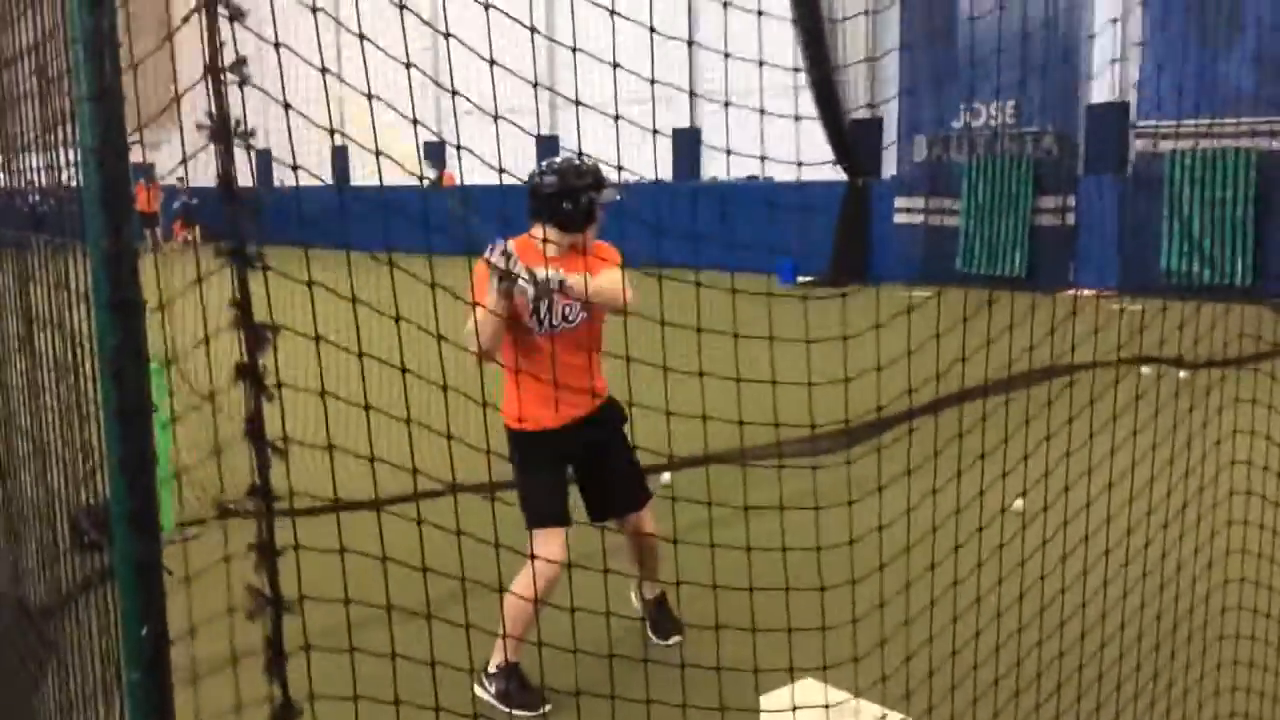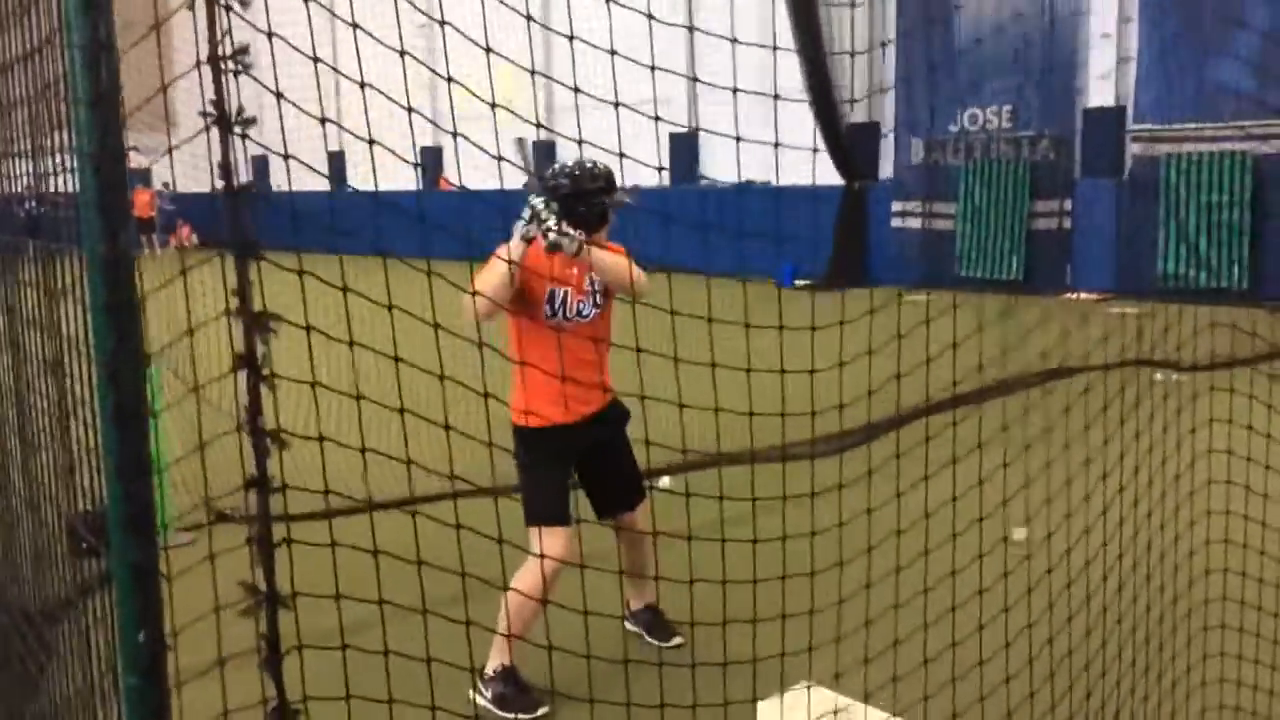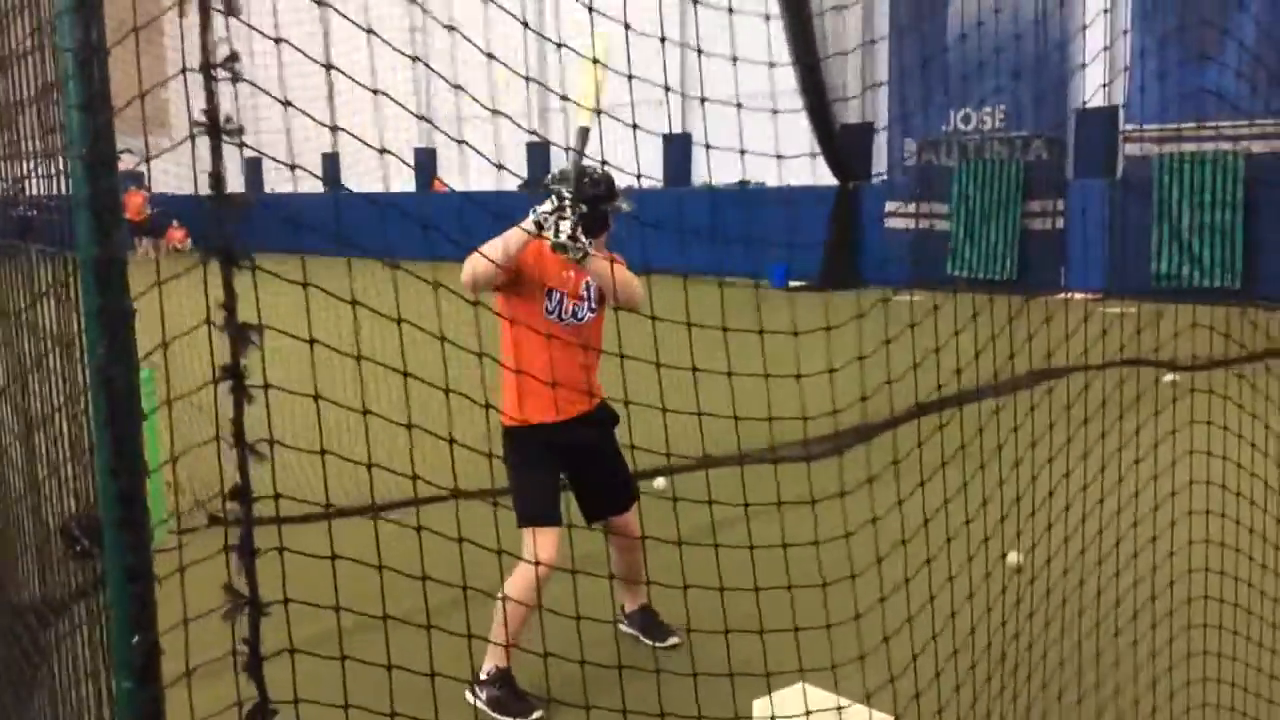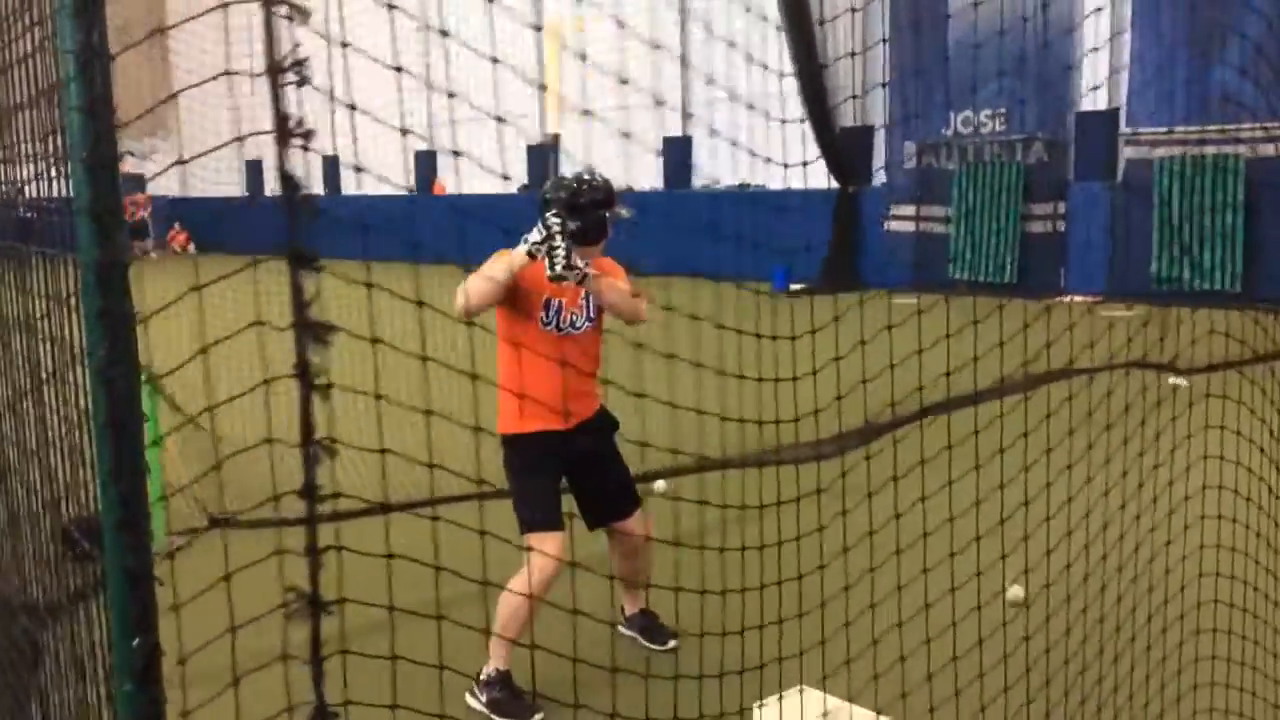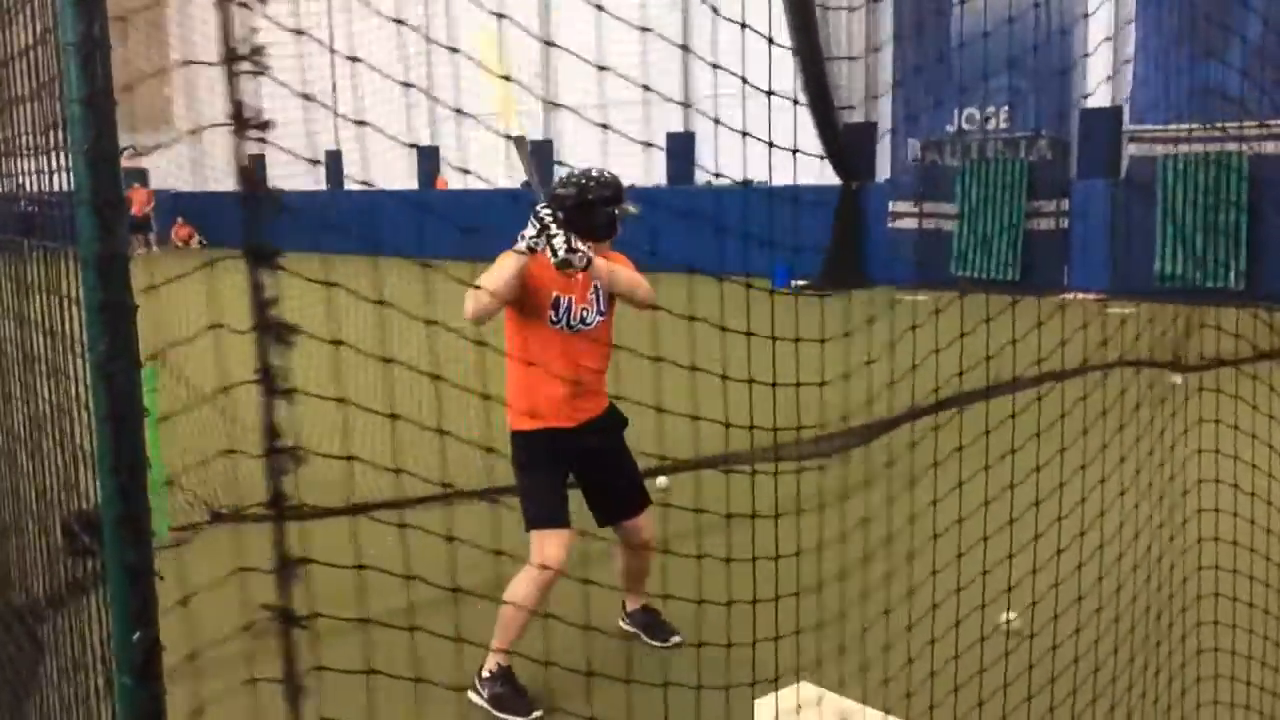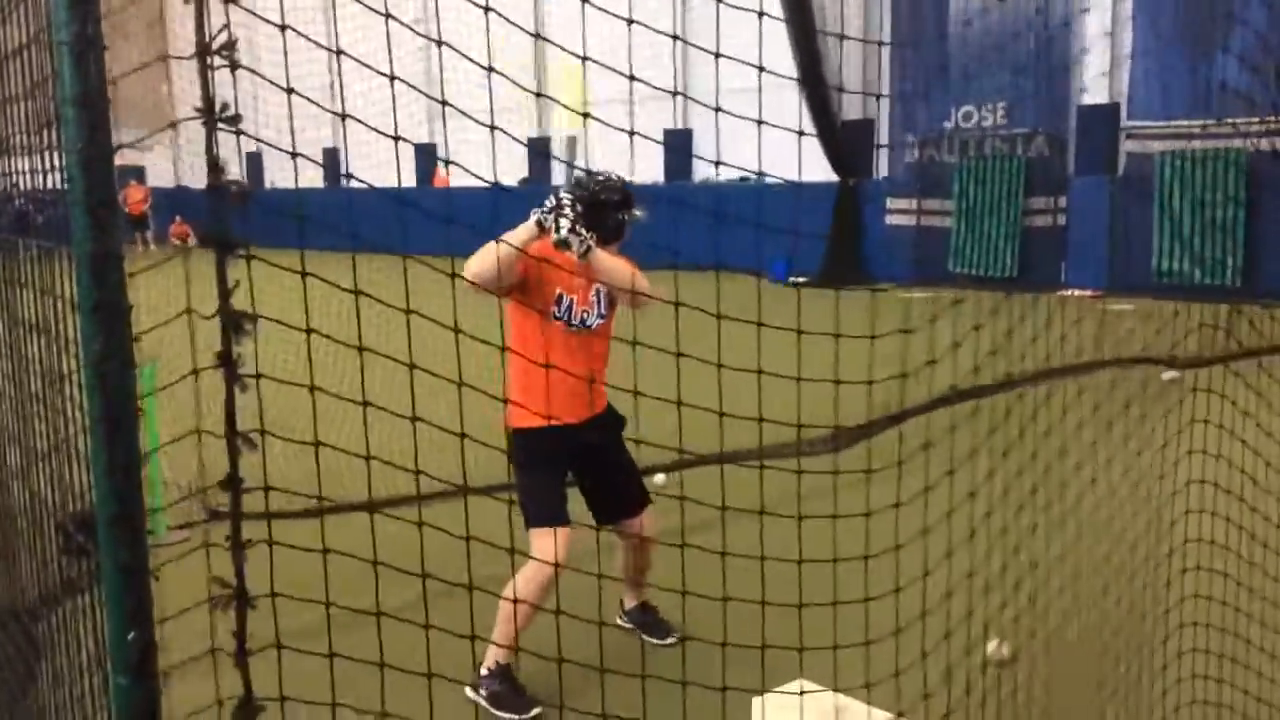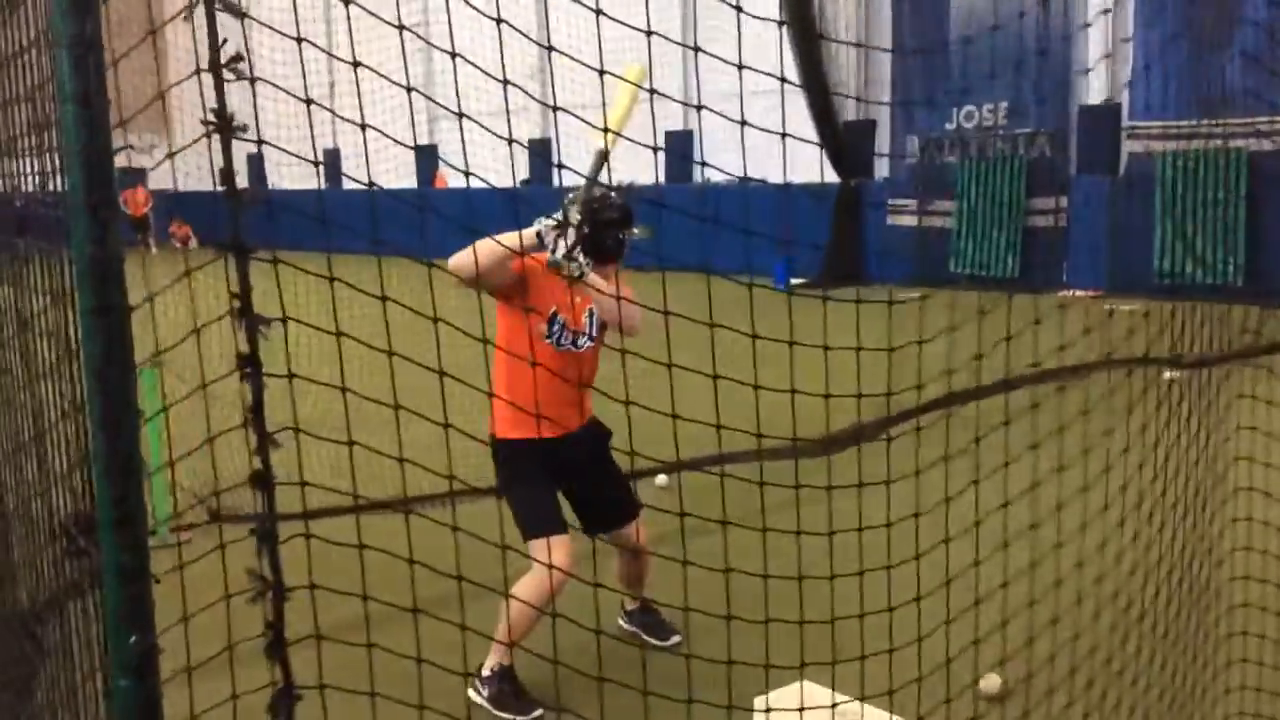
dt=0.3s
person 1, frame 1
left shoulder: (600, 254)
right shoulder: (503, 259)
left elbow: (621, 298)
right elbow: (482, 348)
left wrist: (551, 279)
right wrist: (500, 285)
left hip: (595, 413)
right hip: (533, 428)
left knee: (642, 525)
right knee: (551, 558)
left ankle: (650, 594)
right ankle: (498, 671)
person 1, frame 2
left shoulder: (606, 255)
right shoulder: (522, 255)
left elbow: (637, 284)
right elbow: (480, 306)
left wrist: (574, 245)
right wrist: (524, 237)
left hip: (599, 413)
right hip: (541, 425)
left knee: (635, 522)
right knee: (552, 554)
left ankle: (640, 608)
right ankle: (494, 674)
person 1, frame 3
left shoulder: (603, 261)
right shoulder: (523, 255)
left elbow: (634, 298)
right elbow: (471, 276)
left wrist: (579, 252)
right wrist: (533, 223)
left hip: (588, 415)
right hip: (531, 426)
left knee: (627, 524)
right knee: (542, 555)
left ankle: (634, 610)
person 1, frame 4
left shoulder: (602, 268)
right shoulder: (518, 265)
left elbow: (636, 312)
right elbow: (464, 303)
left wrist: (577, 273)
right wrist: (527, 249)
left hip: (587, 422)
right hip: (530, 433)
left knee: (632, 531)
right knee: (546, 559)
left ankle: (634, 613)
person 1, frame 5
left shoulder: (609, 261)
right shoulder: (526, 264)
left elbow: (644, 296)
right elbow: (474, 310)
left wrist: (583, 260)
right wrist: (526, 245)
left hip: (596, 419)
right hip: (538, 431)
left knee: (640, 531)
right knee: (550, 557)
left ankle: (635, 609)
right ankle: (491, 675)
person 1, frame 6
left shoulder: (609, 264)
right shoulder: (531, 260)
left elbow: (643, 295)
right elbow: (476, 275)
left wrist: (583, 248)
right wrist: (536, 224)
left hip: (594, 420)
right hip: (536, 429)
left knee: (641, 530)
right knee: (549, 555)
left ankle: (633, 606)
right ankle: (490, 672)
person 1, frame 7
left shoulder: (605, 282)
right shoulder: (525, 272)
left elbow: (633, 323)
right elbow: (461, 266)
left wrist: (576, 270)
right wrist: (537, 235)
left hip: (579, 432)
right hip: (522, 442)
left knee: (635, 540)
right knee: (556, 564)
left ankle: (633, 607)
right ankle: (492, 673)
